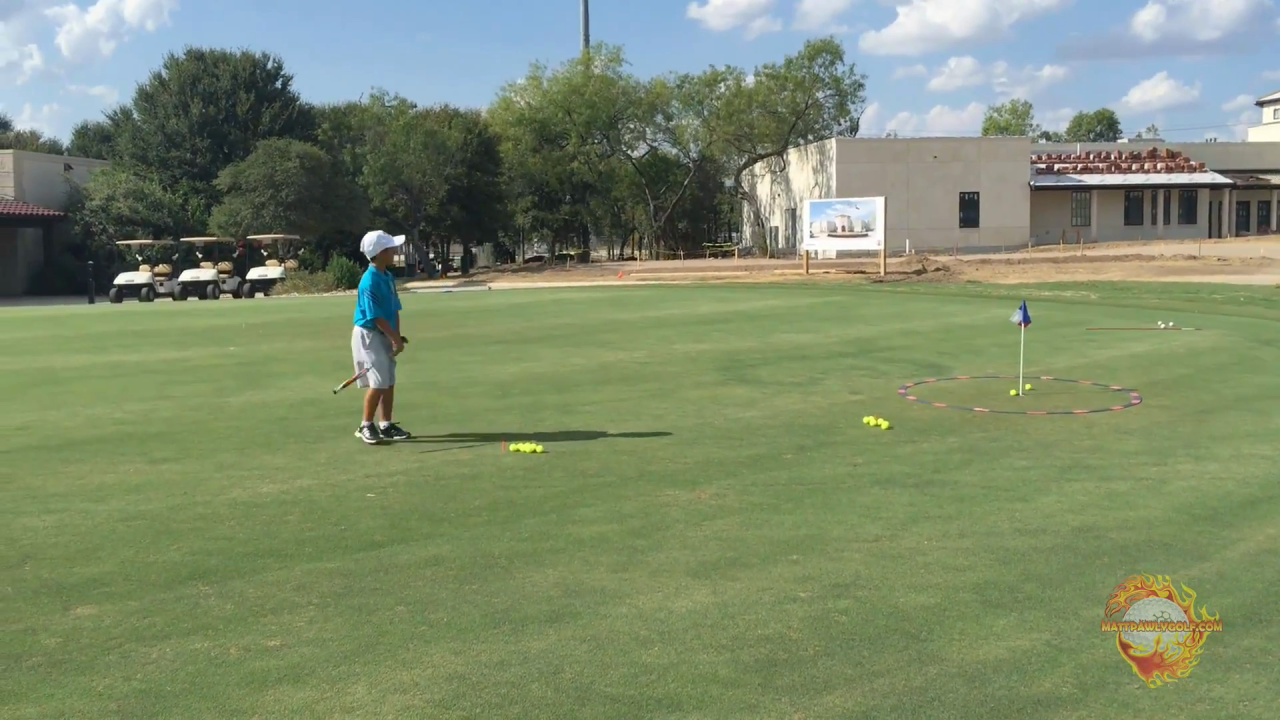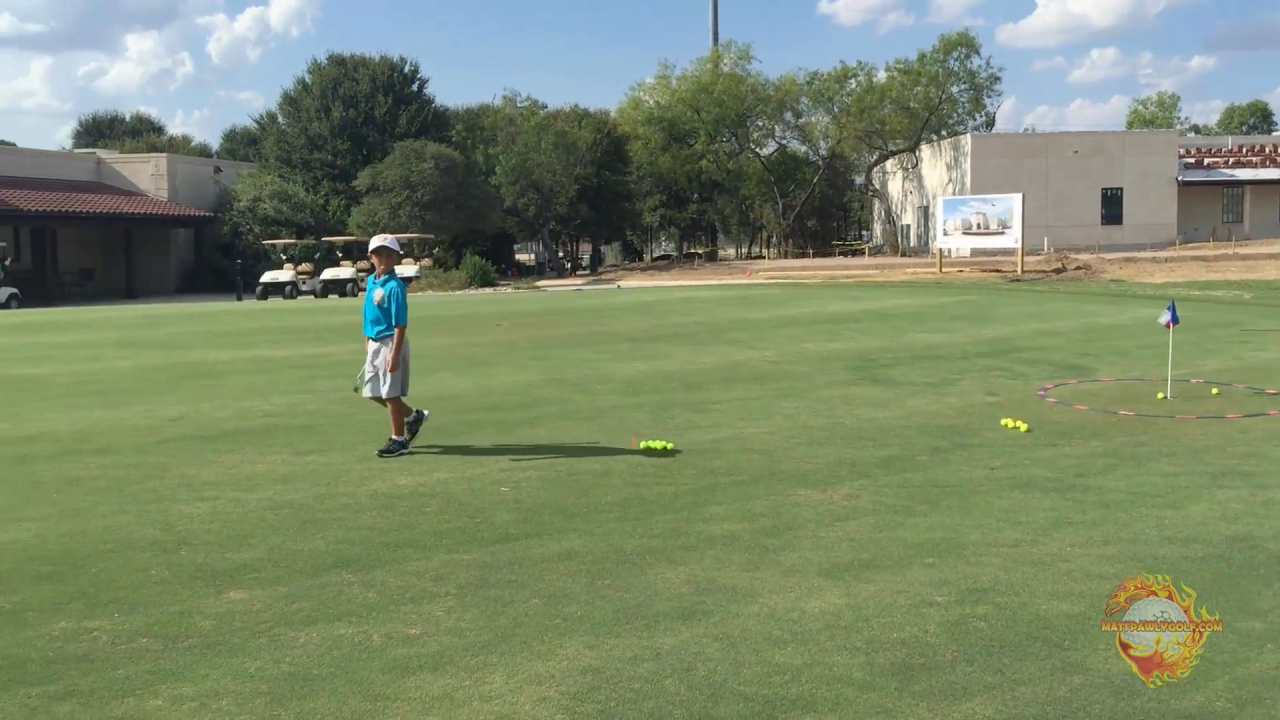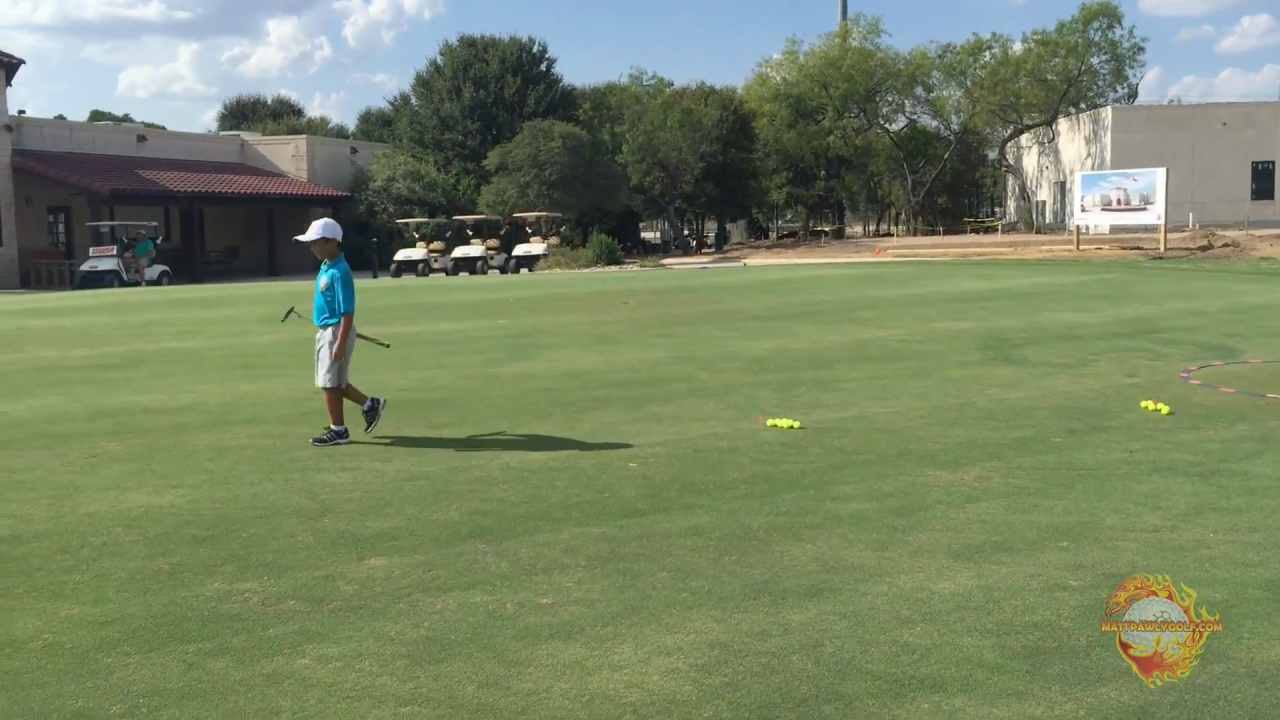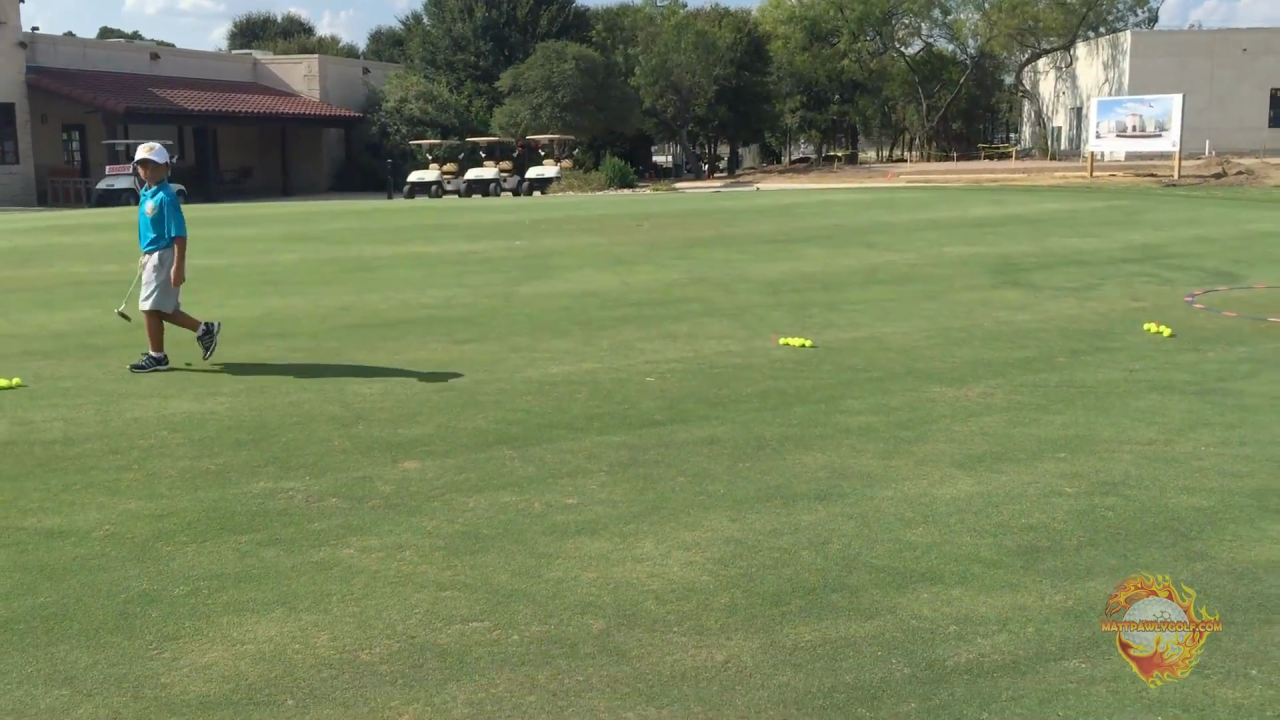
dt=1s
person 1, frame 1
left shoulder: (388, 277)
right shoulder: (370, 280)
right elbow: (376, 316)
left wrist: (397, 336)
right wrist: (394, 339)
left hip: (386, 336)
right hip: (368, 335)
left knee: (388, 383)
right knee: (377, 383)
left ankle: (386, 425)
right ankle: (367, 425)
person 1, frame 2
left shoulder: (395, 286)
right shoulder: (371, 281)
left elbow: (399, 323)
left wrist: (394, 353)
right wrist: (368, 340)
left hip: (390, 345)
right hip: (374, 343)
left knee: (389, 393)
right knee: (373, 391)
left ankle: (399, 440)
right ankle: (412, 416)
person 1, frame 3
left shoulder: (338, 272)
right shoulder: (327, 267)
left elbow: (347, 311)
left wrist: (340, 342)
left hip: (336, 333)
right hip: (326, 333)
left knee: (329, 383)
right knee: (330, 382)
left ankle: (338, 429)
right ankle: (370, 405)
person 1, frame 4
left shoulder: (168, 196)
right shoulder: (145, 193)
left elbow: (179, 234)
left wrist: (178, 267)
right wrist: (147, 255)
left hip: (169, 259)
right hip: (153, 258)
left knee: (150, 307)
right knee: (158, 309)
left ankle: (157, 356)
right ankle: (204, 330)
